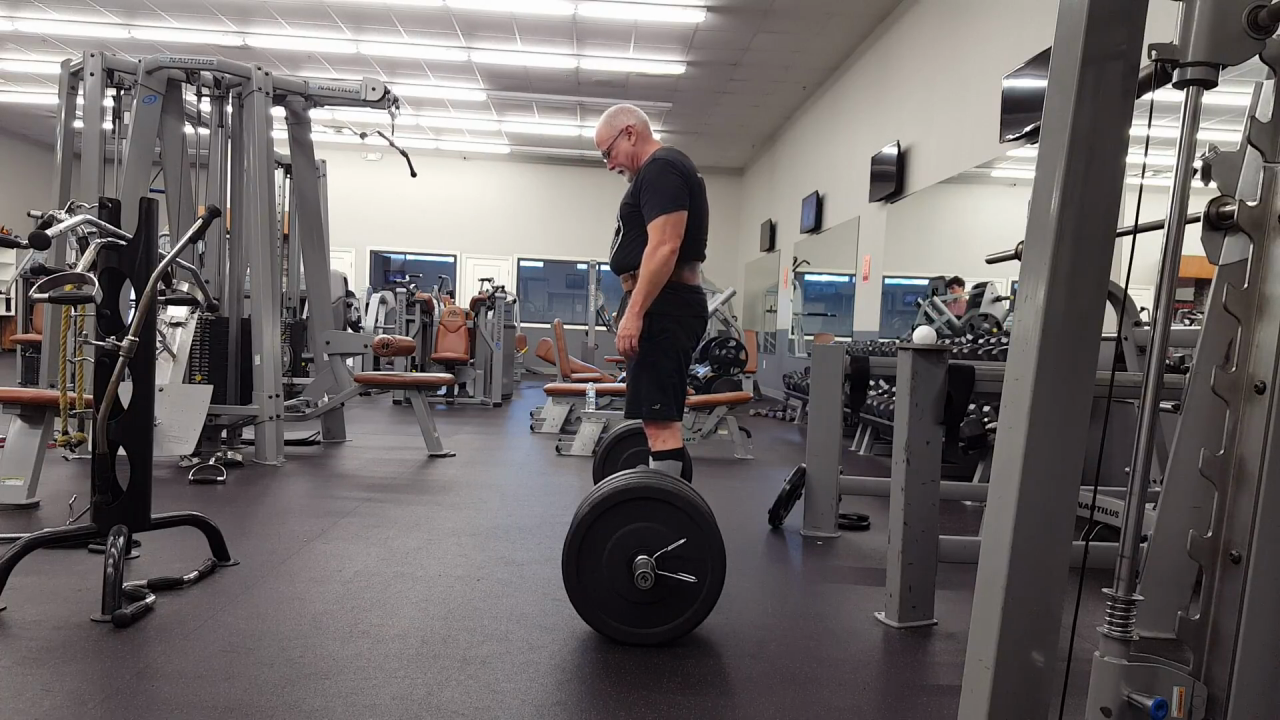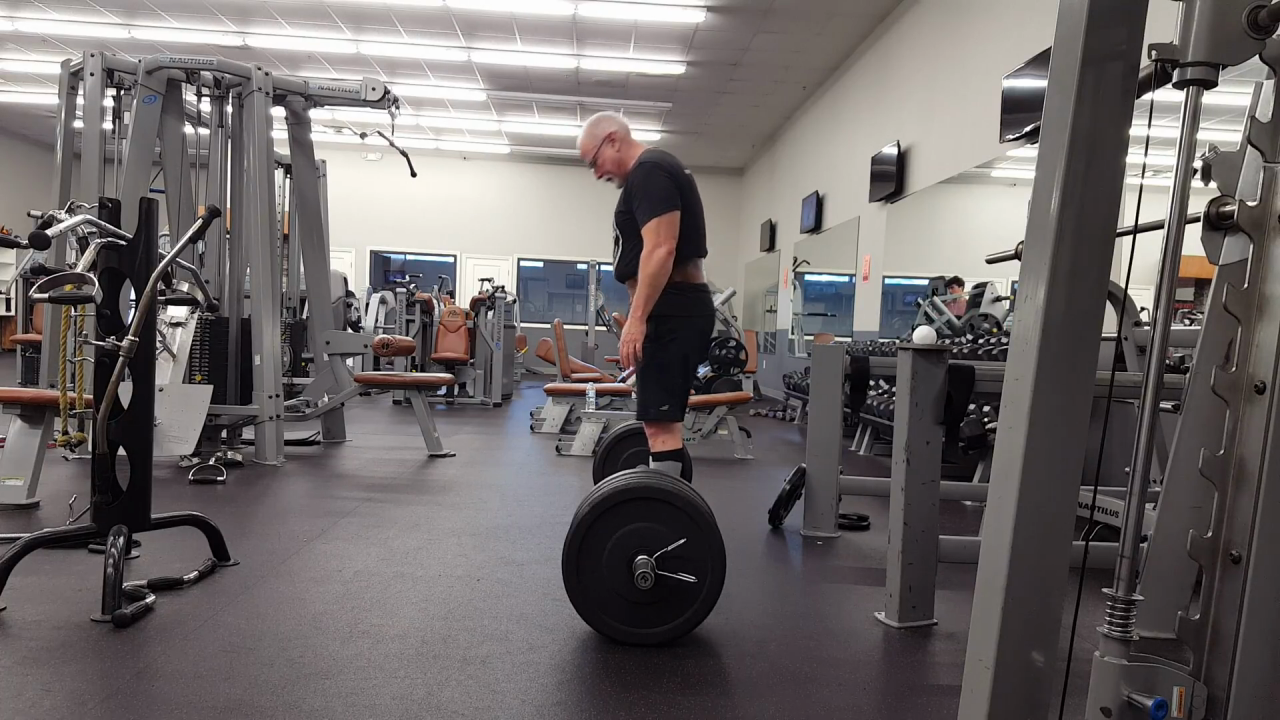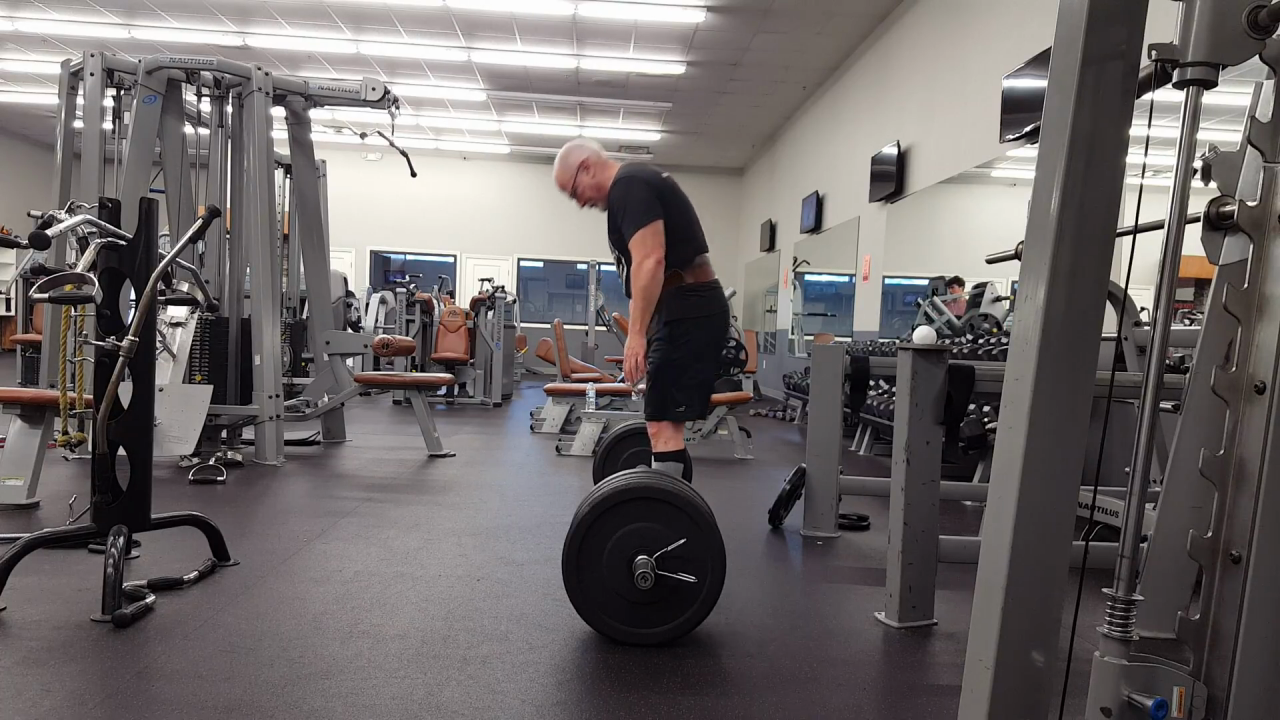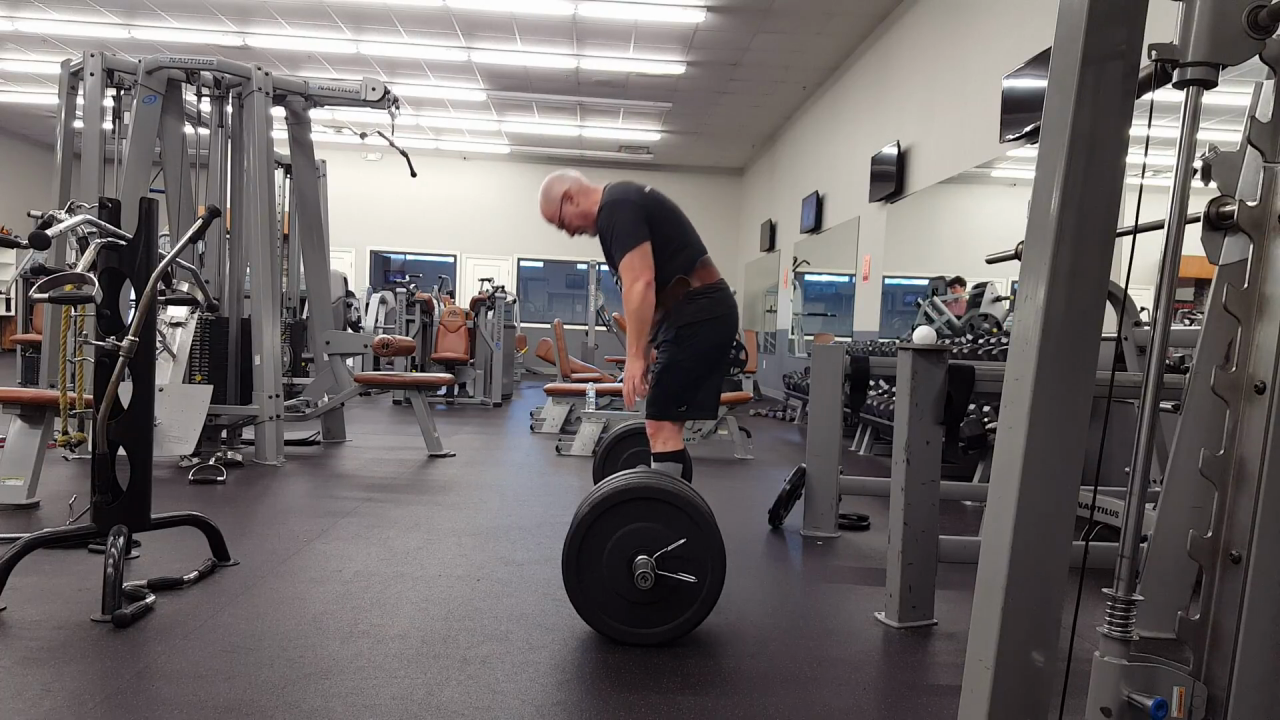
dt=0.2s
person 1, frame 1
left shoulder: (661, 169)
right shoulder: (663, 171)
left elbow: (664, 247)
left wrist: (633, 313)
right wrist: (638, 311)
left hip: (663, 309)
right hip: (669, 307)
left knee: (659, 420)
right knee: (660, 419)
person 1, frame 2
left shoulder: (649, 172)
right shoulder: (652, 174)
left elbow: (661, 250)
left wrist: (636, 320)
right wrist: (641, 318)
left hip: (671, 310)
right hip: (677, 308)
left knee: (659, 421)
right knee: (659, 418)
person 1, frame 3
left shoulder: (629, 187)
right shoulder: (634, 185)
left elbow: (650, 261)
left wrist: (637, 334)
right wrist: (643, 331)
left hip: (688, 311)
right hip: (689, 309)
left knee: (662, 420)
right knee: (662, 419)
person 1, frame 4
left shoulder: (617, 209)
right shoulder: (621, 203)
left elbow: (640, 284)
right elbow: (644, 284)
left wrist: (636, 357)
right wrist: (642, 351)
left hip: (698, 313)
right hip: (702, 312)
left knee: (661, 424)
right knee: (664, 422)
